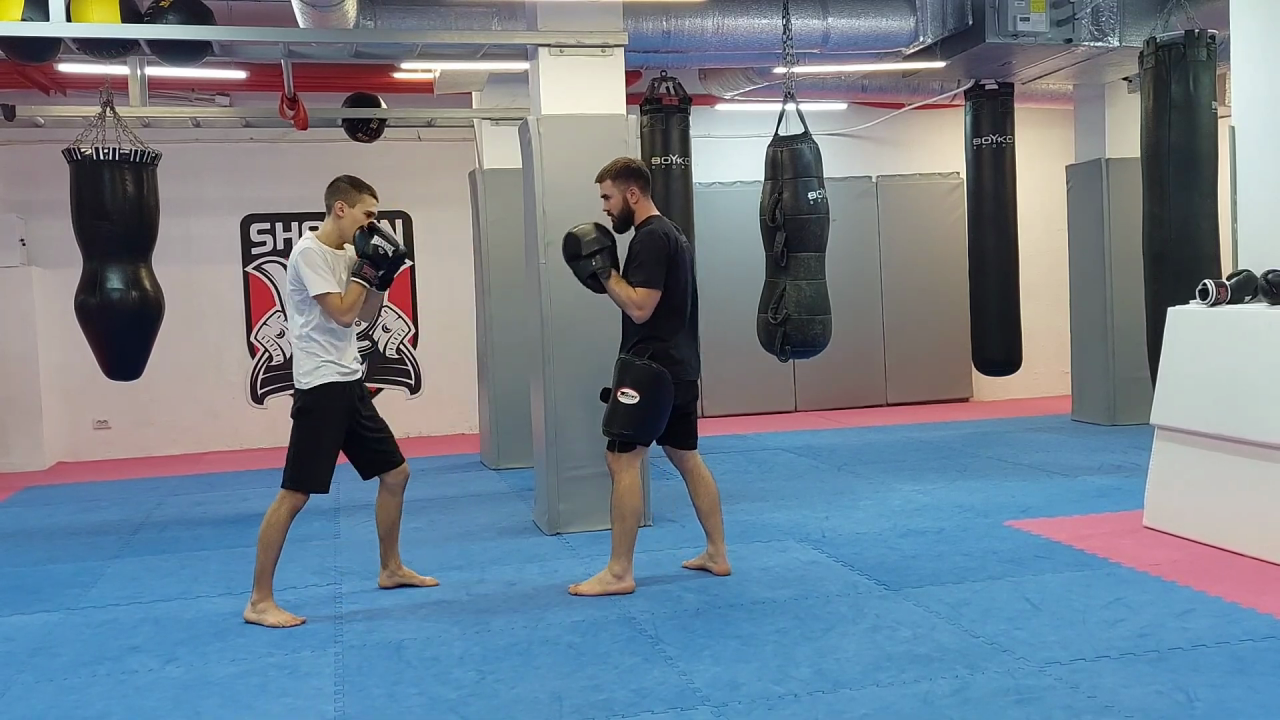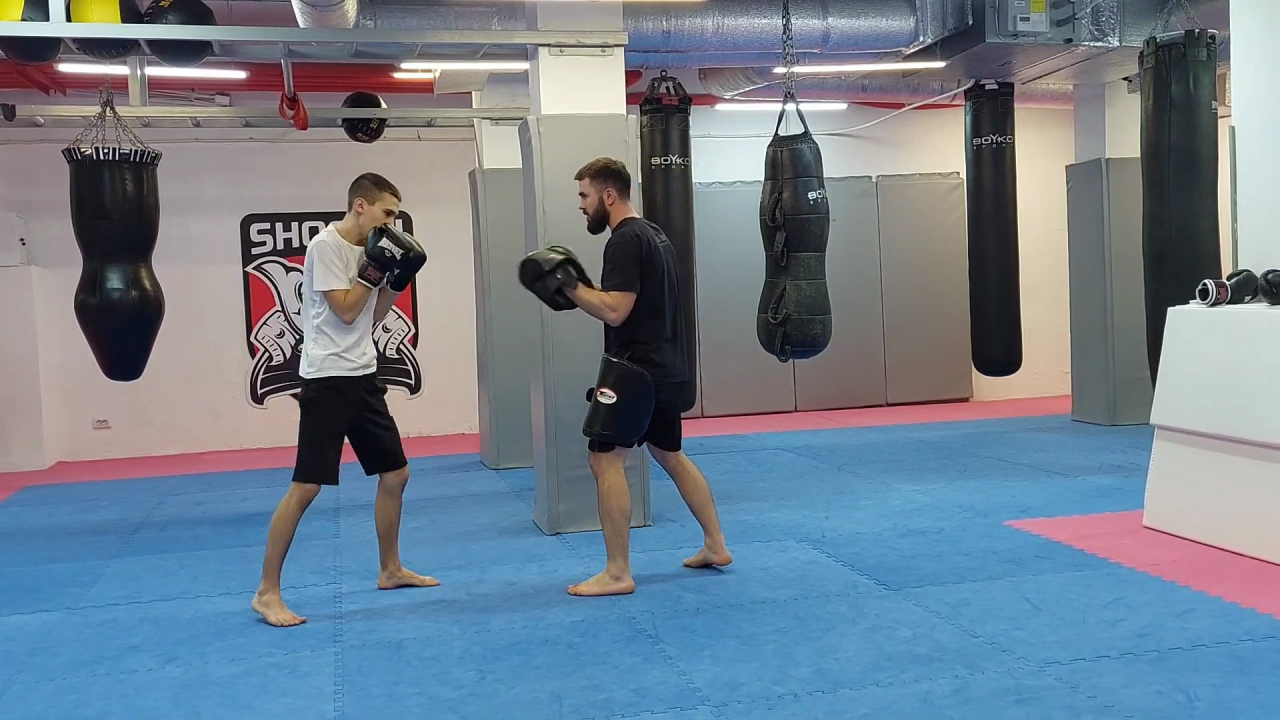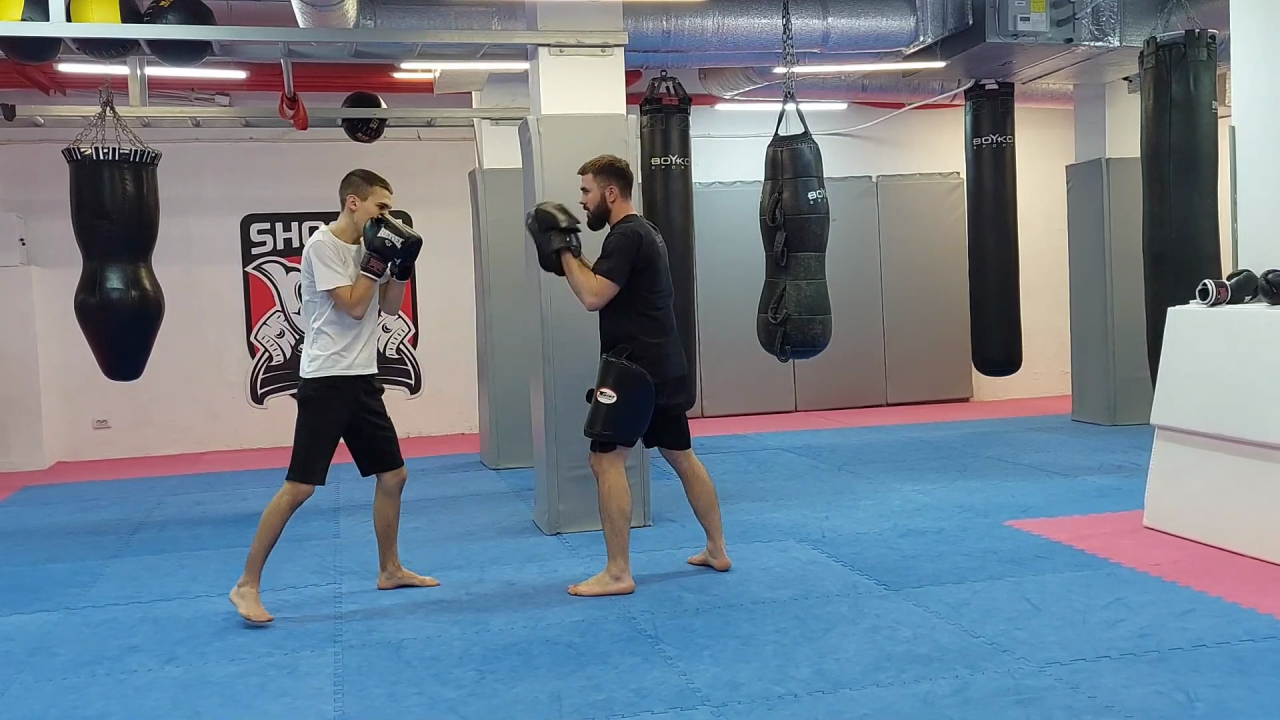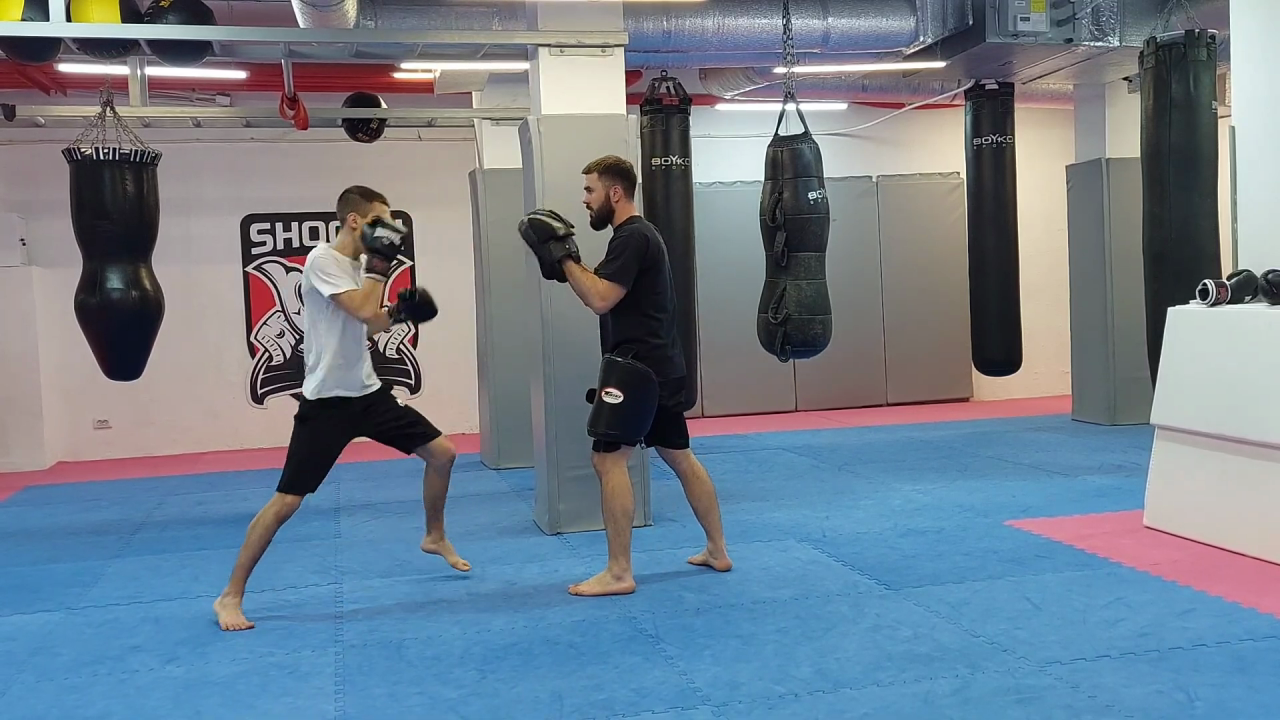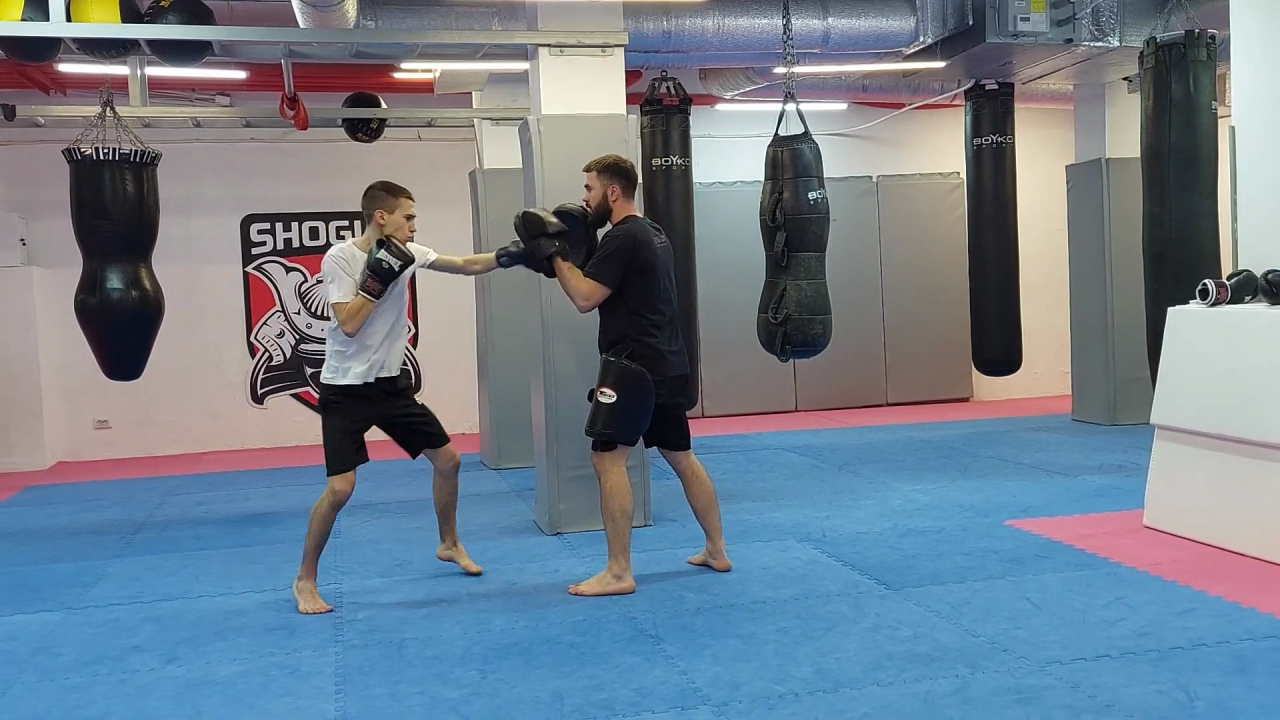
dt=0.2s
person 1, frame 1
left shoulder: (346, 253)
right shoulder: (310, 252)
left elbow: (363, 315)
right elbow: (341, 315)
left wrist: (381, 277)
right wrist: (366, 266)
left hip: (351, 383)
right hip: (321, 388)
left knee: (396, 474)
right knee: (293, 495)
left ankle: (390, 569)
right ankle: (260, 600)
person 1, frame 2
left shoulder: (367, 249)
right shoulder: (326, 246)
right elbow: (346, 312)
left wrist: (398, 277)
right wrist: (375, 266)
left hip: (364, 378)
right hip: (327, 382)
left knee: (395, 476)
right knee: (306, 487)
left ankle: (391, 569)
right ankle: (267, 591)
person 1, frame 3
left shoulder: (367, 245)
right shoulder: (323, 245)
left elbow: (389, 307)
right elbow: (353, 307)
left wrist: (401, 263)
right wrist: (375, 259)
left hip: (363, 379)
right hip: (326, 382)
left knee: (393, 476)
right knee: (299, 488)
left ankle: (390, 569)
right ankle: (247, 584)
person 1, frame 4
left shoulder: (363, 264)
right shoulder: (323, 261)
right elbow: (364, 312)
left wrist: (402, 310)
right wrist: (380, 259)
left hip: (367, 393)
right hip: (327, 401)
left knee: (442, 452)
right knee: (288, 500)
left ankle: (435, 537)
right ankle: (231, 594)
person 1, frame 5
left shoulder: (408, 254)
right shoulder: (339, 258)
left elbow: (465, 265)
right elbow: (349, 324)
left wrist: (507, 258)
right wrist: (378, 279)
left hip: (390, 383)
right hip: (345, 389)
left knee: (447, 456)
right knee: (340, 487)
left ankle: (449, 544)
right ankle: (306, 578)
person 2, frame 1
left shoulder: (651, 237)
right shoulder: (665, 232)
left elbow: (640, 308)
left wrist: (604, 273)
right wrist: (606, 273)
left hip: (654, 366)
right hip: (677, 366)
left knee: (622, 460)
right knee: (686, 457)
left ankle: (619, 572)
right ankle: (717, 553)
person 2, frame 2
left shoulder: (625, 240)
right shoulder: (651, 234)
left elbow: (615, 311)
left wrist: (570, 288)
right wrist: (584, 290)
left hip: (638, 368)
right hip: (664, 367)
left knee: (604, 459)
right knee: (671, 455)
left ankle: (617, 572)
right ankle: (716, 545)
person 2, frame 3
left shoulder: (627, 236)
right shoulder: (642, 232)
left elbow: (593, 296)
right elbow: (605, 285)
left wrist: (564, 253)
right wrist: (572, 257)
left hip: (637, 368)
right hip: (662, 367)
left knee: (605, 459)
right knee: (681, 456)
left ankle: (618, 573)
right ankle: (717, 550)
person 2, frame 4
left shoulder: (631, 238)
right shoulder: (639, 234)
left elbow: (601, 299)
right elbow: (606, 288)
left wrist: (565, 260)
right wrist: (569, 260)
left hip: (639, 368)
right hip: (660, 366)
left knee: (608, 460)
right knee: (680, 456)
left ankle: (619, 573)
right ankle: (718, 550)
person 2, frame 5
left shoulder: (623, 237)
right shoulder: (652, 234)
left elbow: (585, 298)
left wrist: (555, 257)
left hip: (636, 368)
right hip: (666, 365)
left knee: (607, 459)
right knee: (682, 457)
left ankle: (619, 573)
right ankle: (717, 551)
